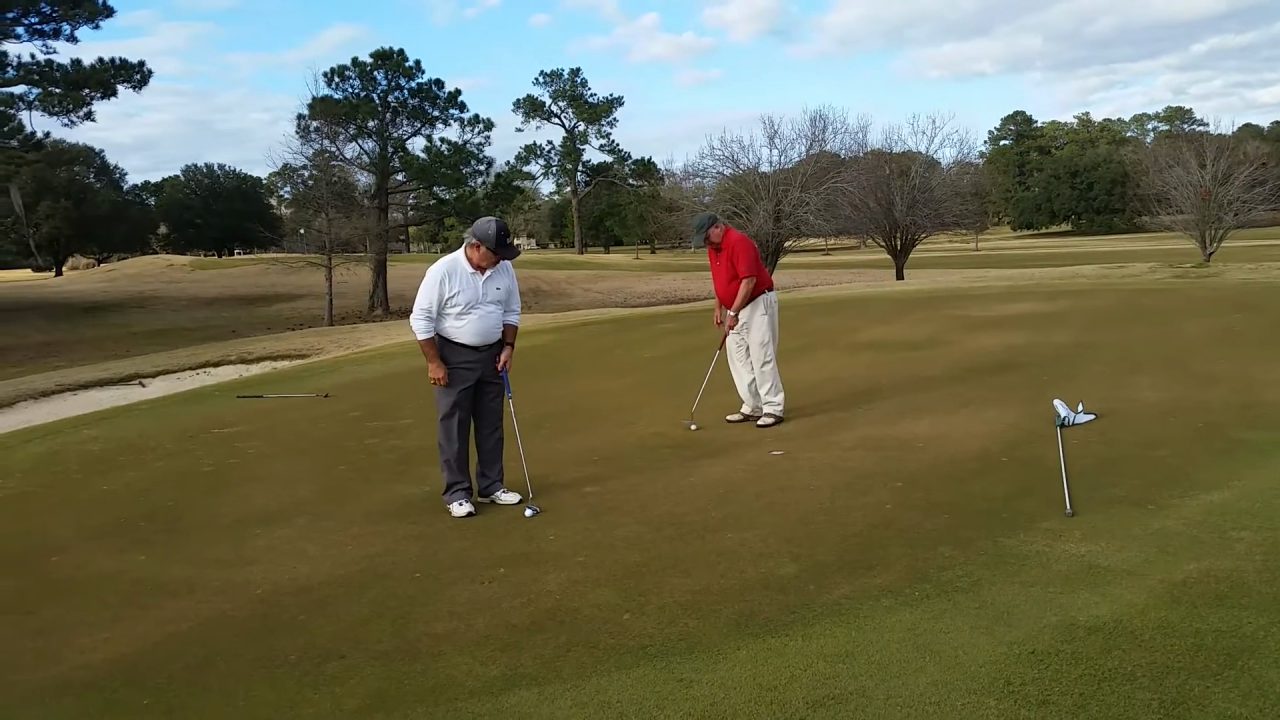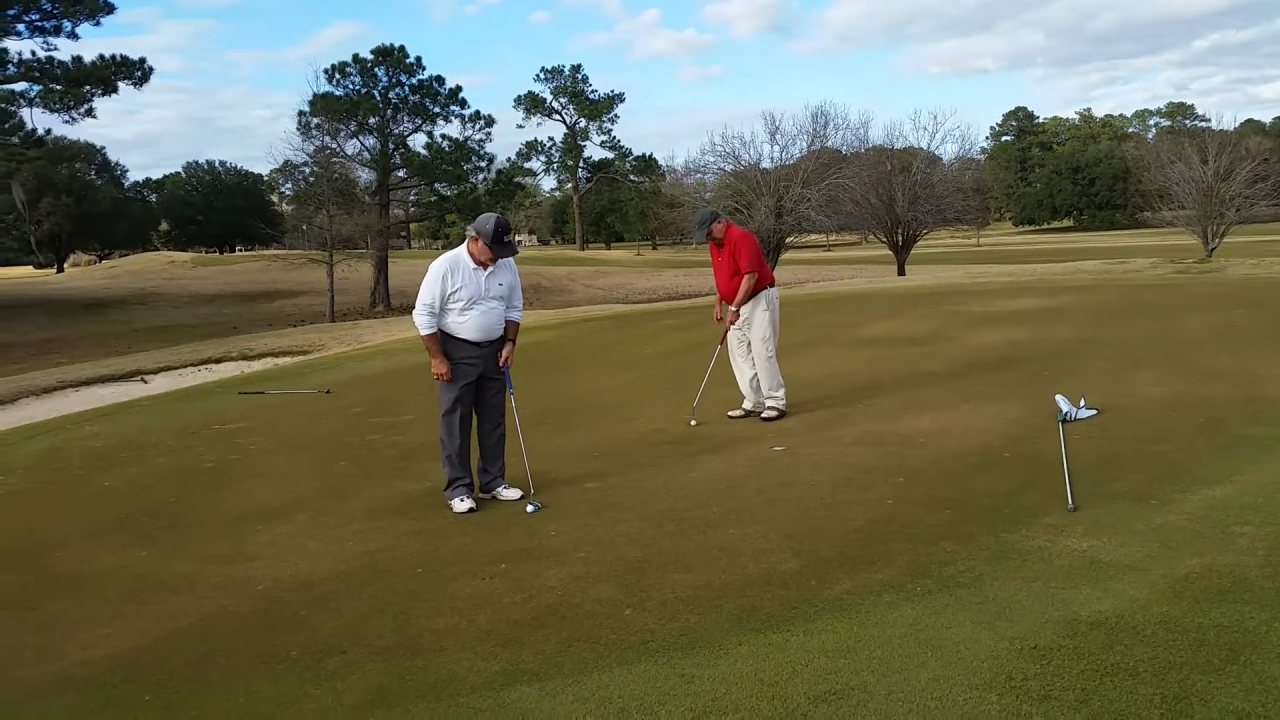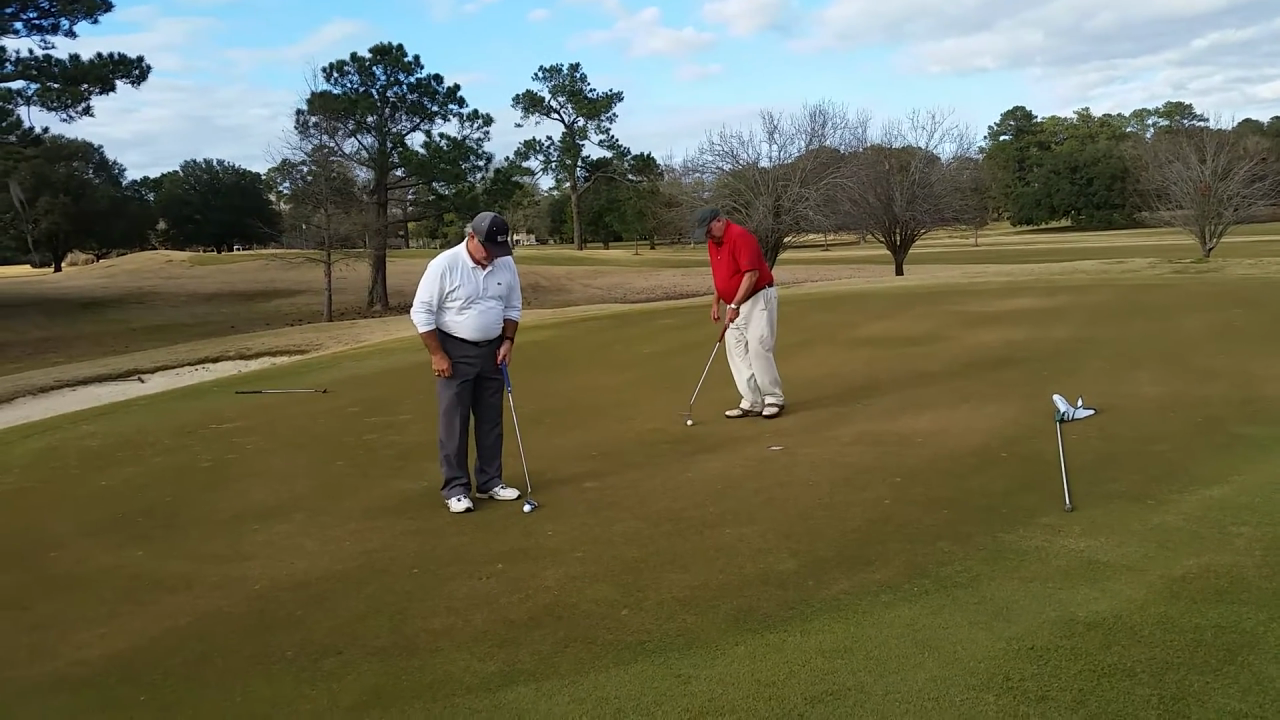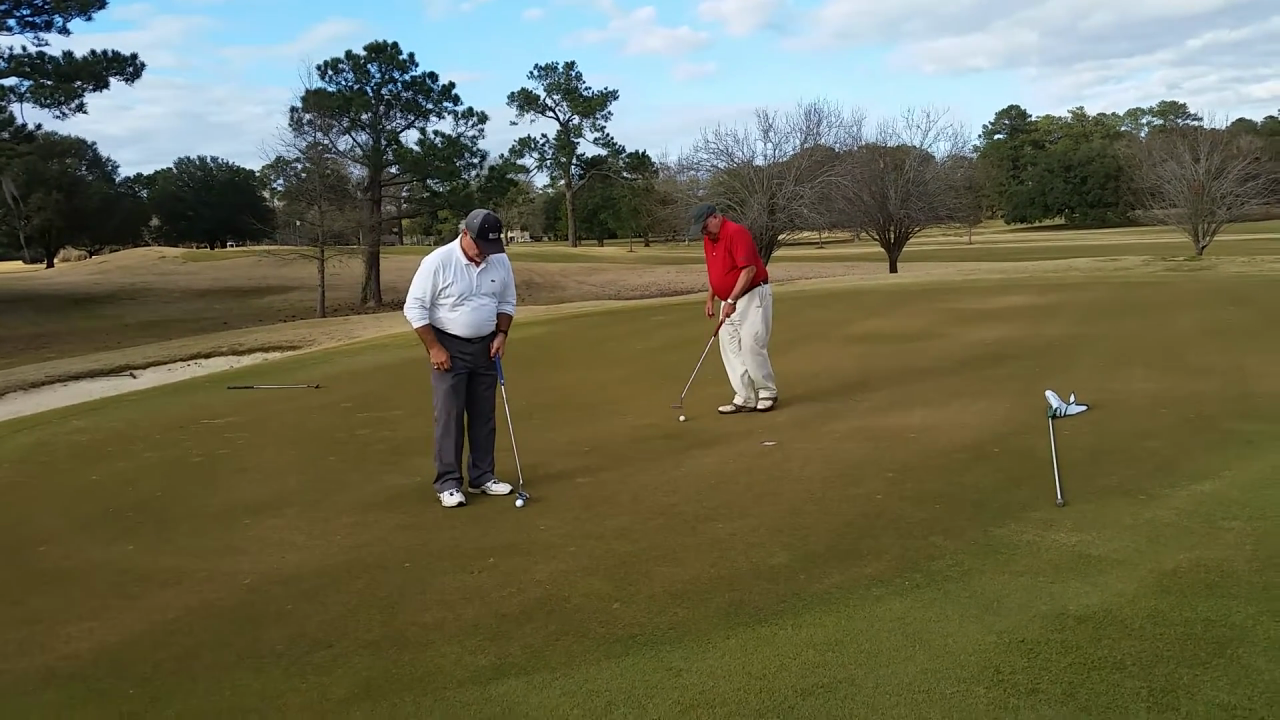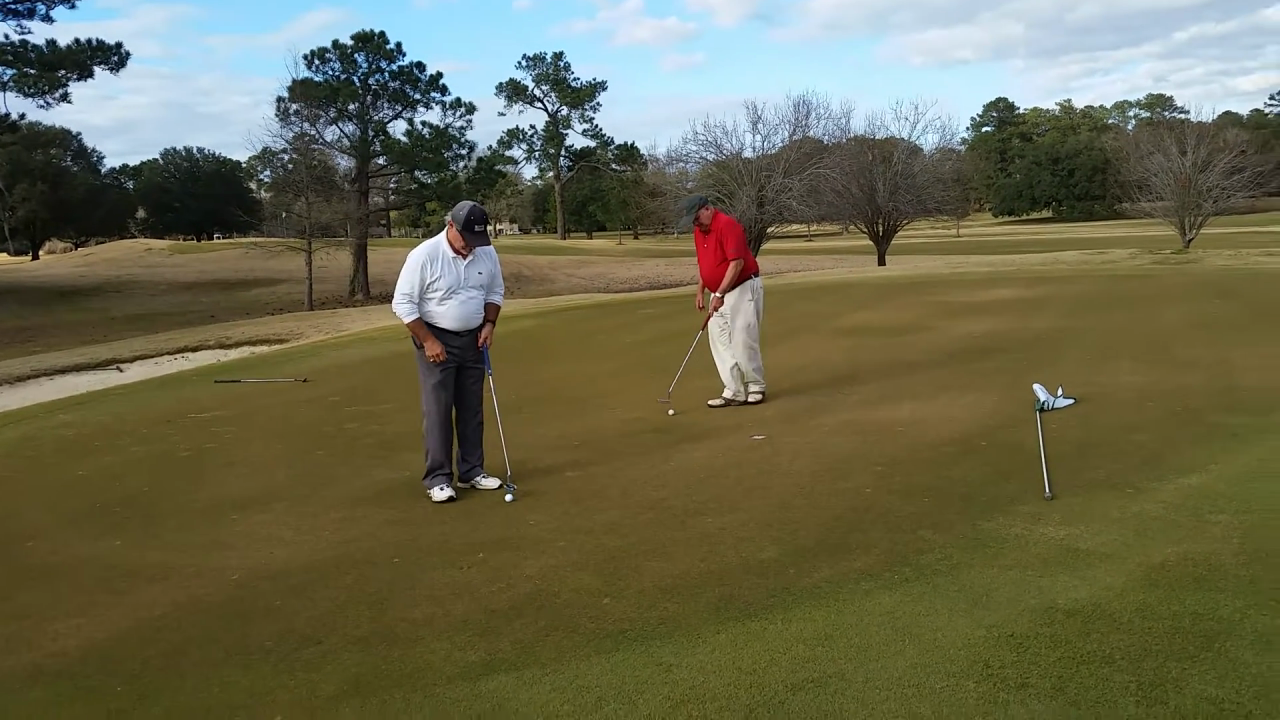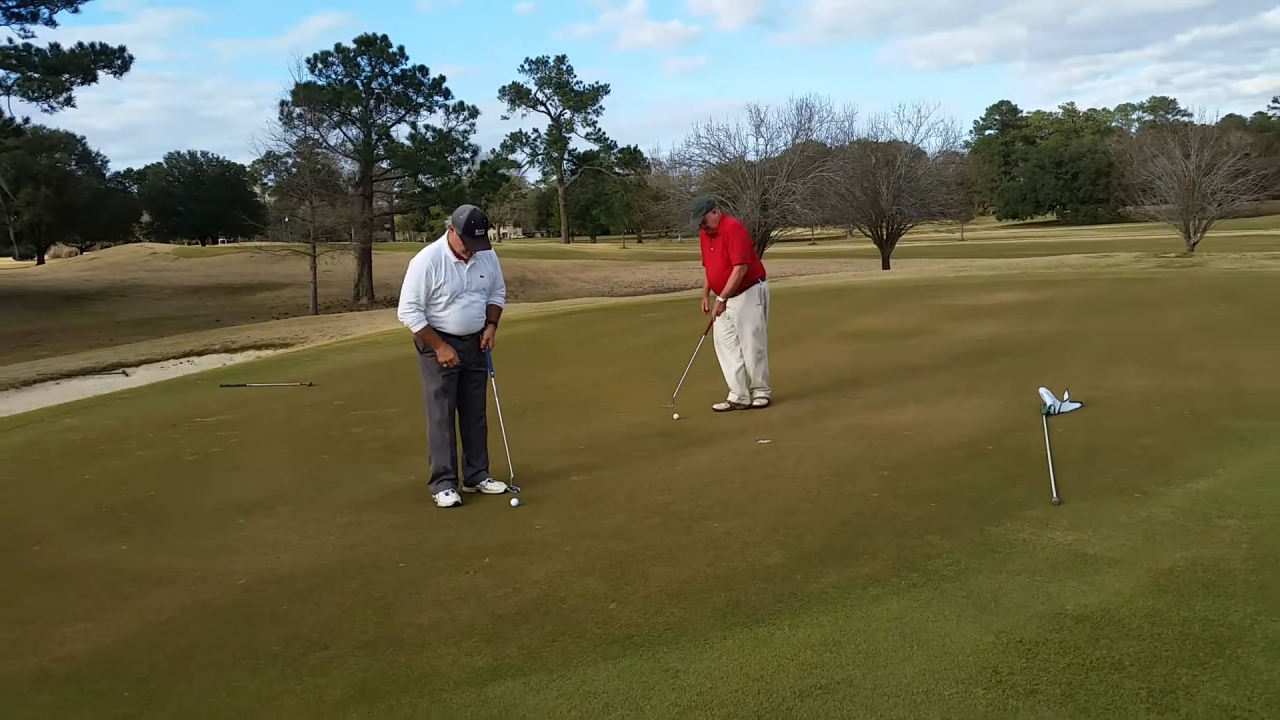
dt=0.1s
person 1, frame 1
left shoulder: (504, 269)
right shoulder: (443, 271)
left elbow: (511, 312)
right elbow: (421, 319)
left wrist: (508, 347)
right wrist: (434, 362)
left hip: (491, 355)
right hip: (454, 357)
left knee: (491, 423)
right knee: (453, 426)
left ankle: (491, 485)
right ankle: (457, 492)
person 1, frame 2
left shoulder: (506, 265)
right shoulder: (446, 266)
left elbow: (513, 308)
right elbow: (424, 315)
left wrist: (509, 343)
right wrist: (437, 357)
left hip: (493, 351)
right hip: (457, 352)
left knee: (493, 419)
right knee: (455, 422)
left ankle: (492, 481)
right ankle: (458, 488)
person 1, frame 3
left shoulder: (506, 264)
right shoulder: (445, 265)
left elbow: (513, 307)
right elbow: (421, 312)
left wrist: (507, 341)
right wrist: (437, 354)
left hip: (491, 351)
right hip: (455, 352)
left knee: (491, 419)
right knee: (454, 420)
left ankle: (489, 482)
right ankle: (456, 488)
person 1, frame 4
left shoulder: (500, 261)
right shoulder: (438, 261)
left elbow: (507, 302)
right elbow: (415, 308)
left wrist: (501, 334)
right wrist: (434, 348)
left hip: (484, 347)
right hip: (449, 347)
left knee: (483, 415)
right knee: (449, 414)
left ankle: (481, 476)
right ankle: (448, 482)
person 1, frame 5
left shoulder: (487, 253)
right shoulder: (424, 255)
left elbow: (495, 292)
right elbow: (403, 303)
left wrist: (489, 324)
right wrist: (428, 341)
left hip: (472, 339)
right hip: (435, 339)
left knee: (471, 409)
right knee: (438, 409)
left ankle: (471, 471)
right ankle: (438, 478)
person 1, frame 6
left shoulder: (487, 256)
right shoulder: (427, 261)
left elbow: (496, 293)
right elbow: (409, 311)
left wrist: (491, 325)
right wrist: (440, 347)
left hip: (474, 343)
right hip: (439, 345)
left knee: (475, 412)
right knee: (441, 415)
left ankle: (476, 475)
right ankle: (443, 482)
person 2, frame 1
left shoulder: (739, 241)
right shoulder: (713, 247)
left elbow: (749, 281)
left wrist: (733, 313)
right wrist: (719, 307)
left hip: (758, 304)
right hip: (736, 309)
left knee: (761, 356)
right knee: (738, 359)
left ankle: (773, 408)
right ankle: (752, 407)
person 2, frame 2
left shoulder: (741, 237)
right shoulder: (715, 243)
left elbow: (750, 276)
left wrist: (734, 308)
right wrist: (719, 303)
left hip: (759, 300)
right hip: (737, 305)
left knee: (763, 351)
right knee: (740, 354)
left ankle: (775, 402)
right ankle: (754, 402)
person 2, frame 3
left shoulder: (740, 236)
right shoulder: (713, 242)
left elbow: (752, 274)
left wrist: (734, 306)
right wrist: (716, 302)
left hip: (758, 299)
right hip: (735, 305)
left knee: (758, 350)
right knee: (737, 354)
left ankle: (773, 398)
right ankle: (752, 402)
person 2, frame 4
left shoulder: (736, 233)
right shoulder: (708, 239)
left elbow: (748, 270)
left wrist: (731, 301)
right wrist: (710, 299)
left hip: (753, 296)
right hip: (730, 301)
left knee: (752, 346)
right knee: (731, 350)
left ankle: (767, 391)
right ankle: (745, 398)
person 2, frame 5
left shoulder: (727, 225)
right shoulder: (699, 230)
left elbow: (737, 263)
left wrist: (719, 294)
right wrist: (700, 291)
left hip: (742, 289)
right hip: (720, 293)
left knee: (744, 340)
right knee: (720, 342)
left ankle: (755, 386)
right ankle: (734, 391)
person 2, frame 6
left shoulder: (734, 228)
right shoulder: (705, 234)
left elbow: (740, 268)
left wrist: (721, 298)
right wrist: (705, 294)
left hip: (749, 293)
right hip: (726, 297)
left knee: (752, 345)
right knee: (725, 346)
left ankle: (761, 391)
right ankle: (739, 395)
